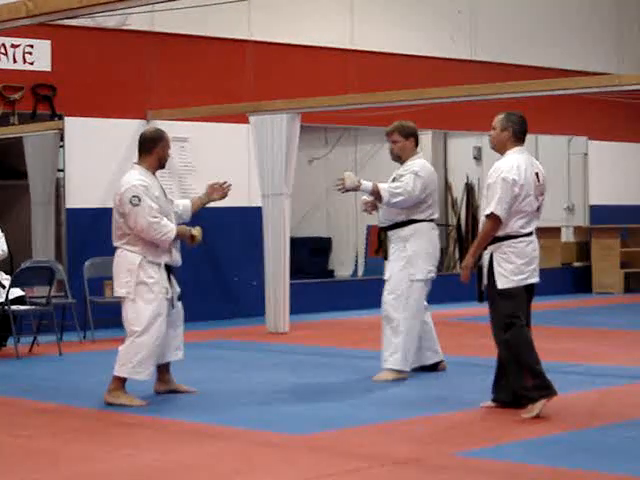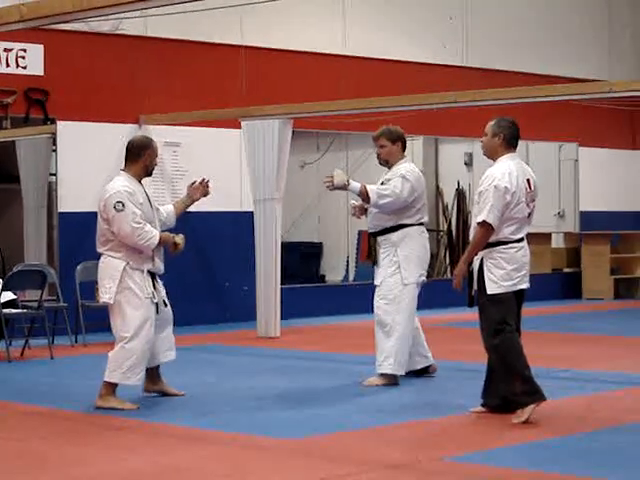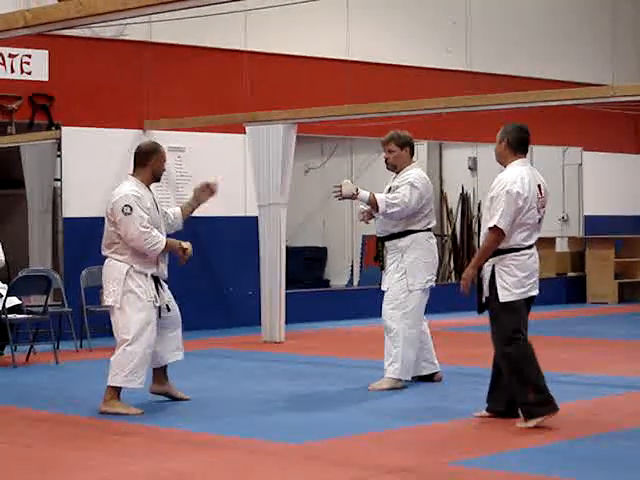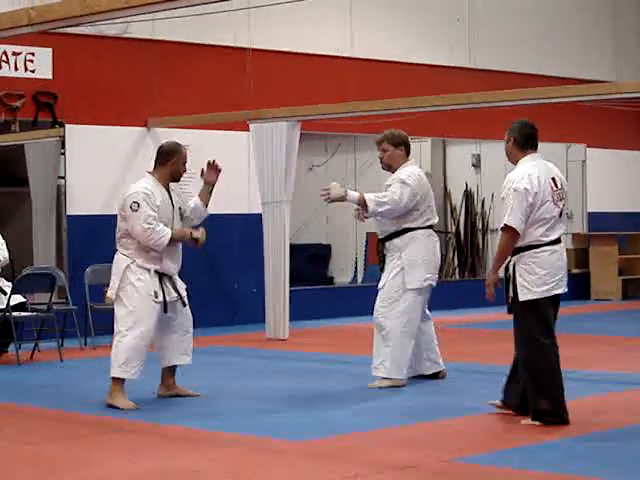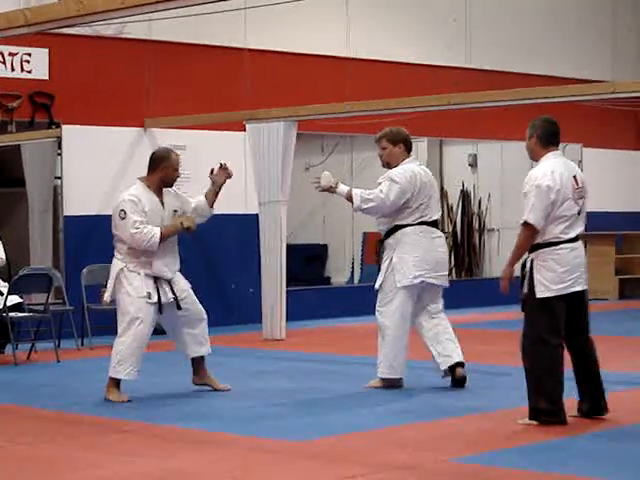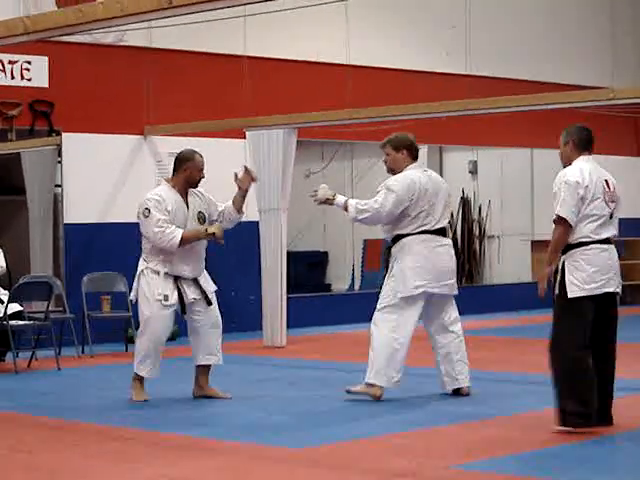
dt=0.4s
person 1, frame 1
left shoulder: (505, 167)
right shoulder: (533, 165)
left elbow: (494, 219)
left wrist: (471, 255)
left hip: (506, 254)
right hip: (524, 249)
left knee: (509, 327)
right knee: (513, 325)
left ankle: (537, 390)
right ankle: (509, 394)
person 1, frame 2
left shoulder: (498, 174)
right shoulder: (525, 172)
left elbow: (486, 226)
left wrist: (464, 262)
left hip: (496, 261)
right hip: (515, 256)
left knee: (499, 333)
right knee: (505, 331)
left ankle: (526, 395)
right ankle: (499, 399)
person 1, frame 3
left shoulder: (509, 180)
right shoulder: (536, 178)
left elbow: (497, 232)
left wrist: (472, 267)
left hip: (506, 267)
right hip: (523, 262)
left knee: (510, 341)
right knee: (508, 338)
left ankle: (539, 404)
right ankle: (502, 404)
person 1, frame 4
left shoulder: (519, 178)
right shoulder: (553, 172)
left elbow: (511, 231)
left wrist: (494, 270)
left hip: (532, 265)
right hip: (553, 258)
left knee: (536, 341)
right knee: (530, 336)
left ankle: (550, 411)
right ankle: (517, 399)
person 1, frame 5
left shoulder: (541, 174)
right shoulder: (573, 170)
left elbow: (531, 228)
left wrist: (510, 265)
left hip: (550, 263)
right hip: (574, 257)
left knee: (540, 341)
right knee: (578, 336)
left ankle: (547, 411)
right ankle: (593, 403)
person 1, frame 6
left shoulder: (571, 175)
right shoulder: (607, 177)
left elbow: (564, 225)
left wrist: (548, 265)
left hip: (581, 265)
right hip: (607, 262)
left knee: (568, 343)
right knee: (602, 344)
left ankle: (576, 415)
right ankle: (599, 412)
person 2, frame 1
left shoulder: (148, 181)
right shoulder: (135, 184)
left elbow: (172, 211)
right elbow: (150, 227)
left wrist: (207, 198)
right wrist: (184, 233)
left hip: (155, 266)
right hip: (140, 266)
left knee: (171, 319)
right knee: (145, 328)
left ankle: (164, 380)
right ankle: (116, 390)
person 2, frame 2
left shoulder: (134, 188)
right shoulder: (120, 191)
left elbow: (159, 217)
right elbow: (133, 233)
left wrist: (189, 199)
right wrist: (167, 240)
left hip: (141, 272)
right hip: (125, 273)
left knee: (160, 320)
right knee: (135, 334)
left ankle: (153, 380)
right ankle: (106, 394)
person 2, frame 3
left shoulder: (143, 193)
right shoulder: (128, 195)
left elbow: (167, 221)
right elbow: (142, 238)
left wrist: (195, 201)
right wrist: (176, 246)
left hip: (145, 276)
right hip: (129, 277)
left knee: (168, 320)
right knee: (136, 337)
left ankle: (160, 381)
right ankle: (111, 399)
person 2, frame 4
left shoulder: (171, 192)
right shoulder: (141, 192)
left elbow: (192, 214)
right elbow: (148, 233)
left wrist: (208, 186)
right wrist: (187, 236)
left hip: (163, 274)
right hip: (137, 272)
left knee: (179, 323)
right knee: (136, 330)
left ankle: (168, 384)
right ankle: (116, 390)
person 2, frame 5
left shoulder: (171, 195)
right shoulder: (130, 200)
left elbow: (198, 212)
right elbow: (140, 238)
left wrist: (216, 187)
right wrist: (177, 226)
left hip: (166, 275)
right hip: (135, 276)
left knee: (193, 318)
right knee: (135, 332)
left ankle: (200, 374)
right ankle: (113, 386)
person 2, frame 6
left shoulder: (200, 198)
right shoulder: (155, 199)
left elbow: (227, 217)
right elbow: (163, 237)
left wrist: (242, 191)
right wrist: (203, 233)
left hip: (193, 276)
right hip: (160, 277)
left knee: (208, 324)
right knee: (154, 331)
left ankle: (202, 384)
right ankle: (138, 382)
person 3, frame 1
left shoulder: (419, 170)
right shoulder: (405, 170)
left elbow: (399, 195)
left wrist: (361, 186)
right wrist: (375, 203)
left hip: (414, 242)
right hip: (405, 242)
left knee: (398, 302)
right knee: (413, 304)
left ankle: (396, 365)
right ankle: (431, 358)
person 3, frame 2
left shoulder: (407, 174)
right shoulder: (393, 174)
left elbow: (388, 197)
left wrist: (349, 185)
right wrist: (365, 208)
left hip: (404, 247)
right hip: (393, 247)
left knee: (391, 307)
right knee: (401, 307)
left ankle: (389, 370)
right ankle: (421, 362)
person 3, frame 3
left shoulder: (414, 179)
right shoulder: (400, 179)
left elbow: (397, 205)
left wrist: (358, 194)
right wrist: (372, 212)
left hip: (411, 252)
right hip: (401, 252)
left knee: (398, 312)
right knee: (411, 314)
left ankle: (396, 374)
right ankle: (428, 369)
person 3, frame 4
left shoulder: (409, 177)
right shoulder: (404, 177)
left elbow: (389, 204)
right elbow: (397, 210)
left wrist: (349, 196)
right wrist: (369, 210)
left hip: (411, 251)
right hip: (411, 251)
left knee: (390, 310)
right knee: (414, 313)
left ankle: (391, 373)
right ankle: (431, 366)
person 3, frame 5
left shoulder: (401, 175)
right shoulder: (423, 173)
left elbow: (378, 201)
left wrist: (338, 189)
left hip: (409, 248)
right hip: (429, 246)
left knee: (392, 312)
right knee: (429, 312)
left ankle: (390, 374)
right ankle: (453, 362)
person 3, frame 6
left shoulder: (401, 183)
right shoulder: (436, 179)
left elbow: (374, 211)
left wrist: (336, 199)
left hip: (415, 256)
right hip: (440, 253)
left knee: (389, 320)
right knee: (445, 322)
left ankle: (375, 383)
right ankle: (459, 382)
